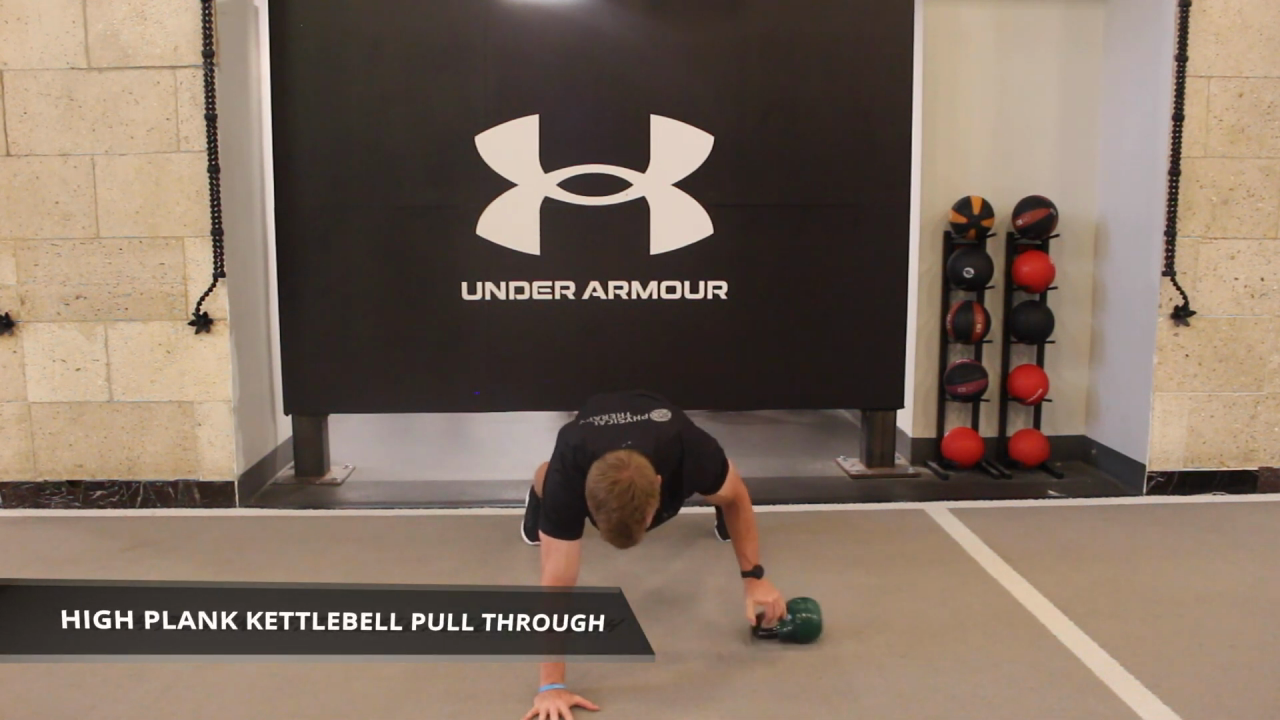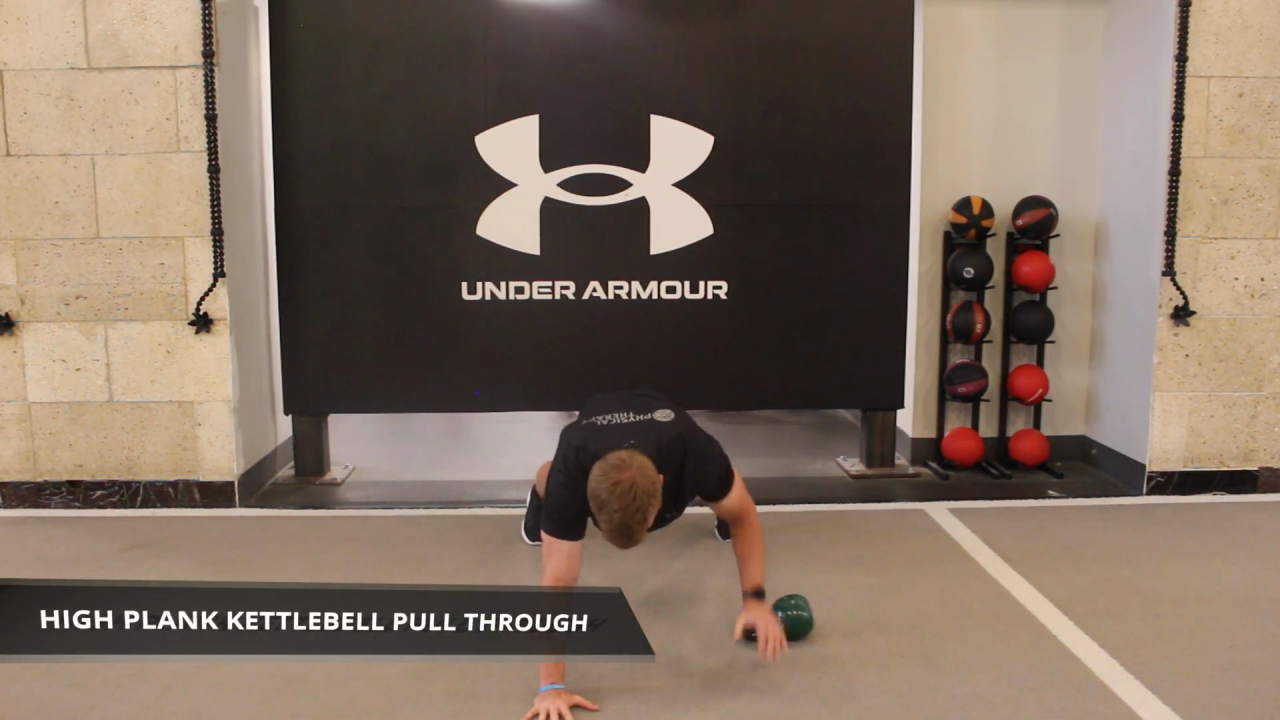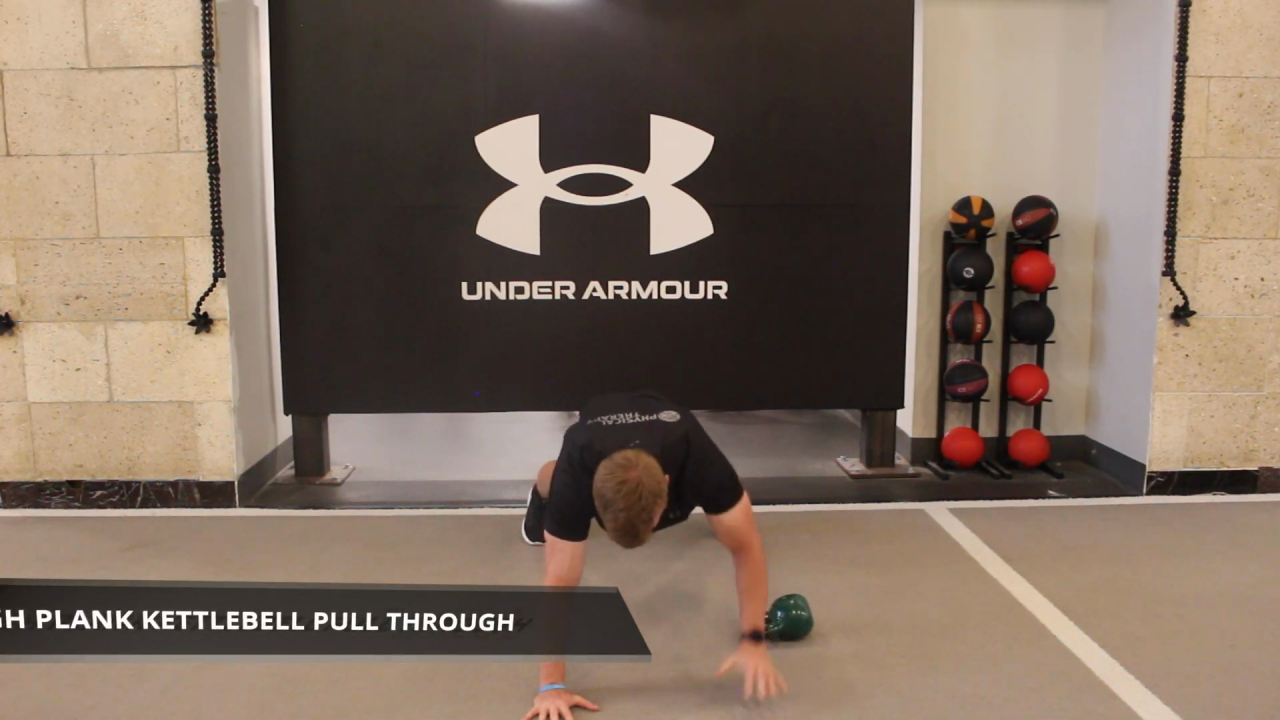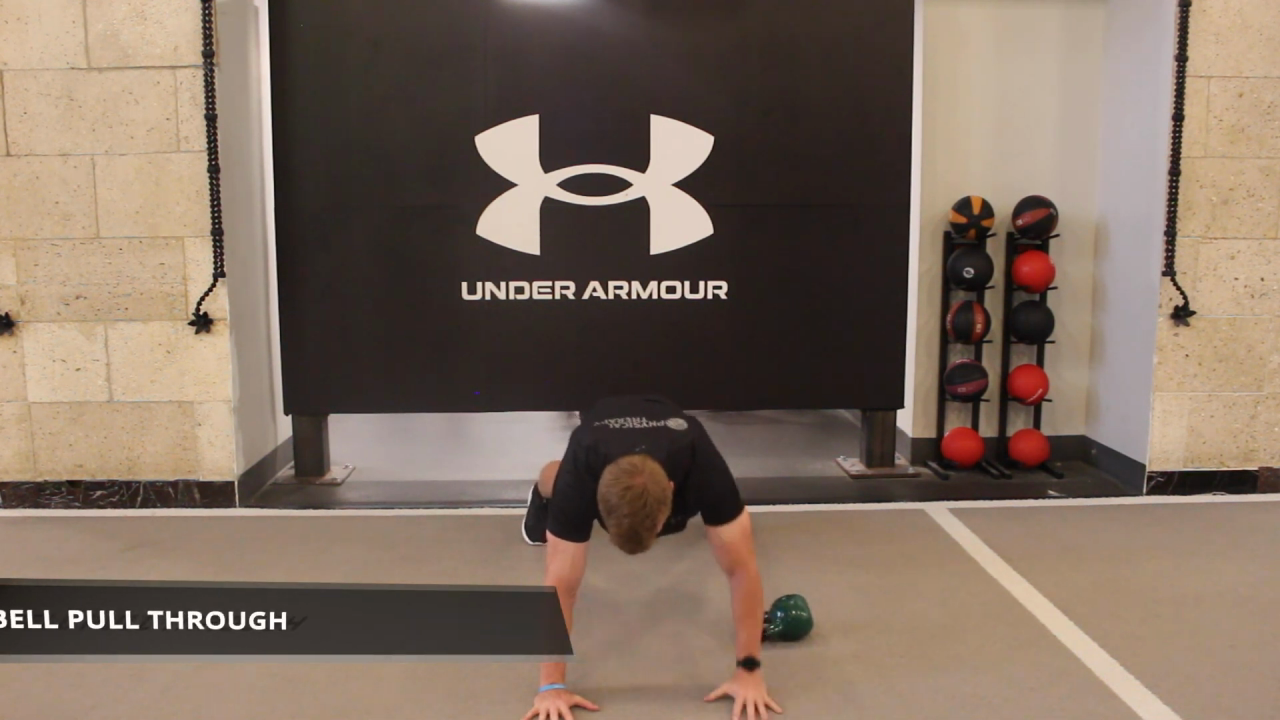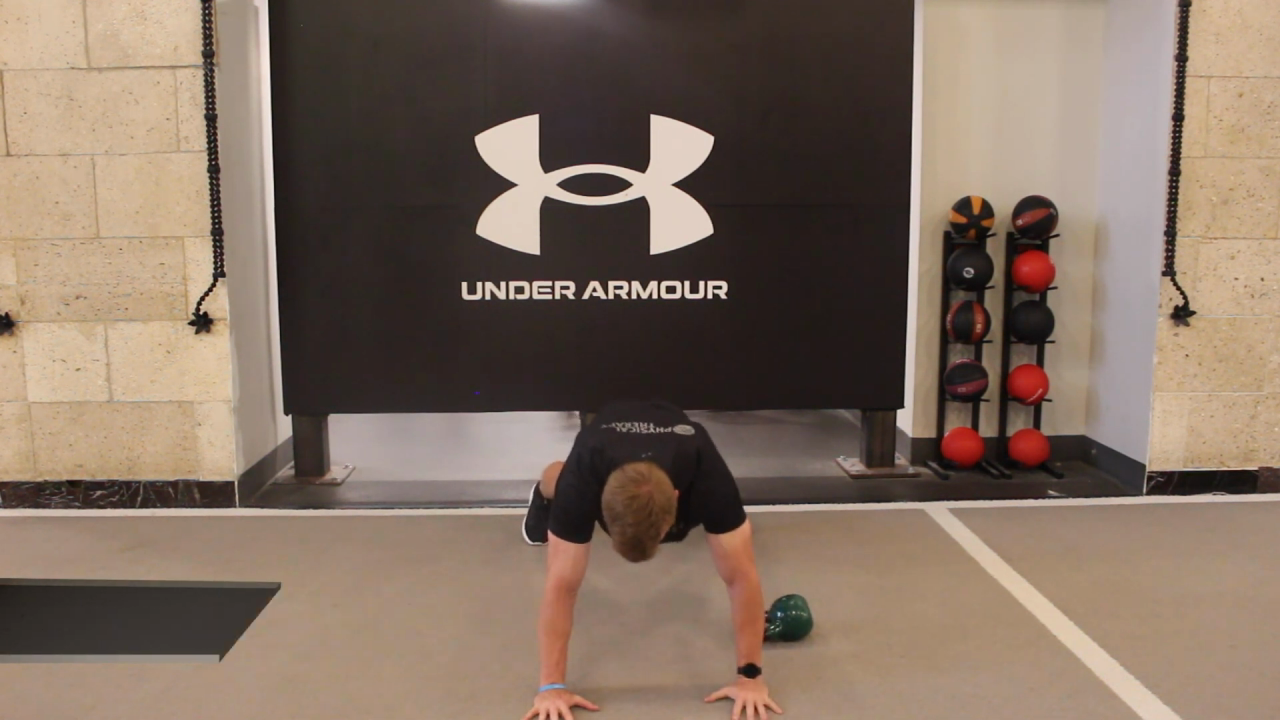
dt=0.1s
person 1, frame 1
left shoulder: (688, 449)
right shoulder: (568, 474)
left elbow: (735, 499)
right elbow: (557, 580)
left wrist: (753, 577)
right wrist: (551, 685)
left hip: (658, 436)
right hip: (589, 442)
right ankle: (540, 493)
person 1, frame 2
left shoulder: (692, 453)
right shoulder: (572, 474)
left elbow: (742, 515)
right elbow: (558, 580)
left wrist: (754, 597)
right wrist: (552, 685)
left hip: (665, 438)
right hip: (591, 441)
right ankle: (541, 492)
person 1, frame 3
left shoulder: (695, 456)
right shoulder: (576, 474)
left elbow: (745, 544)
right elbow: (561, 580)
left wrist: (753, 640)
right wrist: (552, 685)
left hip: (666, 439)
right hip: (595, 443)
right ankle: (543, 493)
person 1, frame 4
left shoulder: (700, 464)
right shoulder: (580, 477)
left elbow: (740, 569)
right elbow: (562, 583)
left wrist: (748, 669)
right wrist: (552, 685)
left hip: (672, 437)
right hip: (601, 432)
right ankle: (544, 491)
person 1, frame 5
left shoulder: (704, 474)
right shoulder: (583, 479)
left elbow: (740, 576)
right elbow: (562, 583)
left wrist: (749, 675)
right wrist: (551, 685)
left hip: (676, 453)
right hip: (605, 447)
right ankle: (545, 492)
